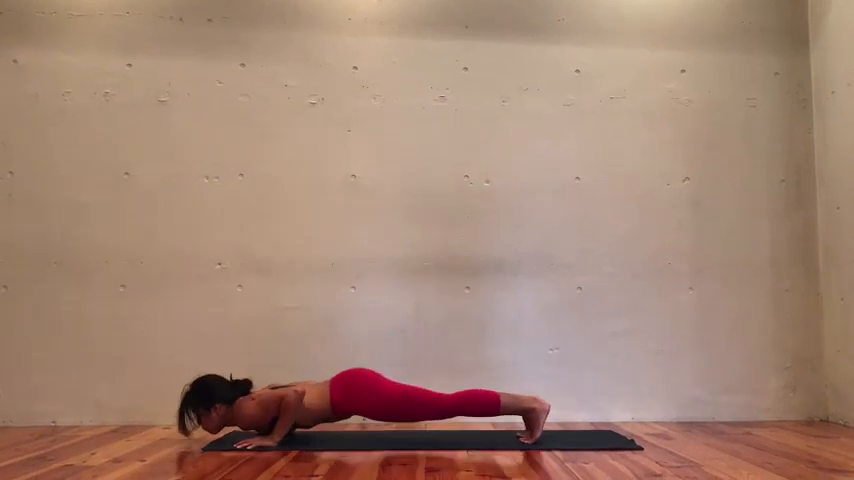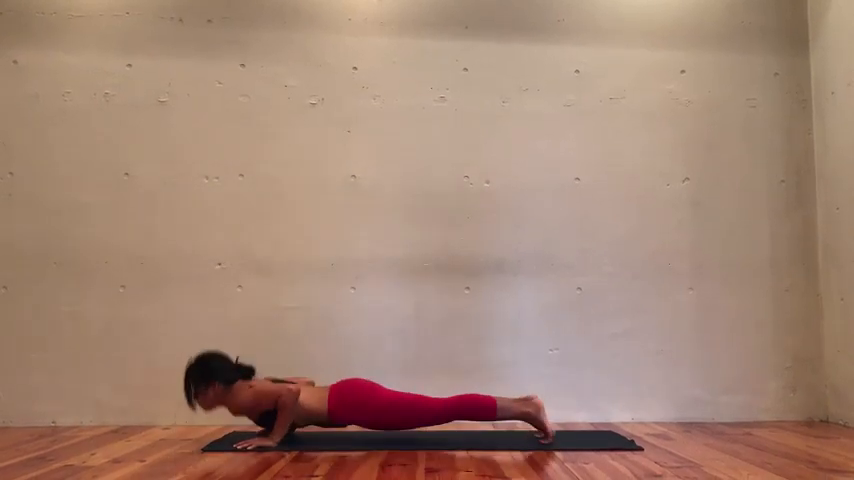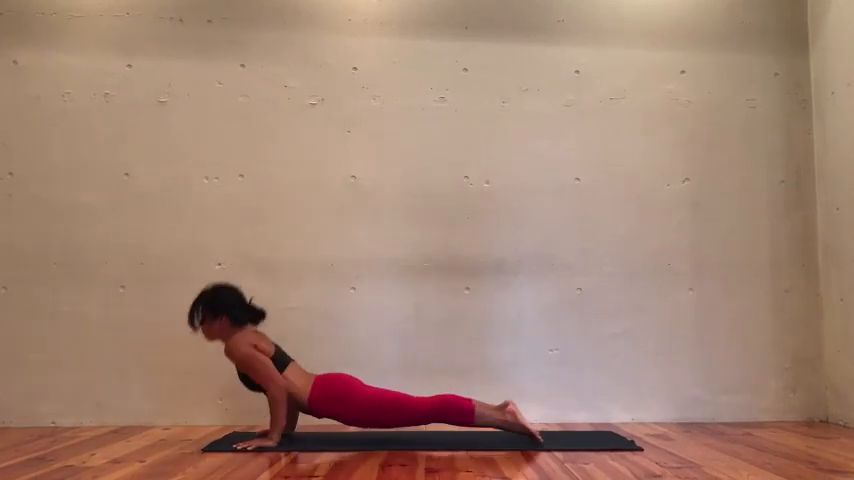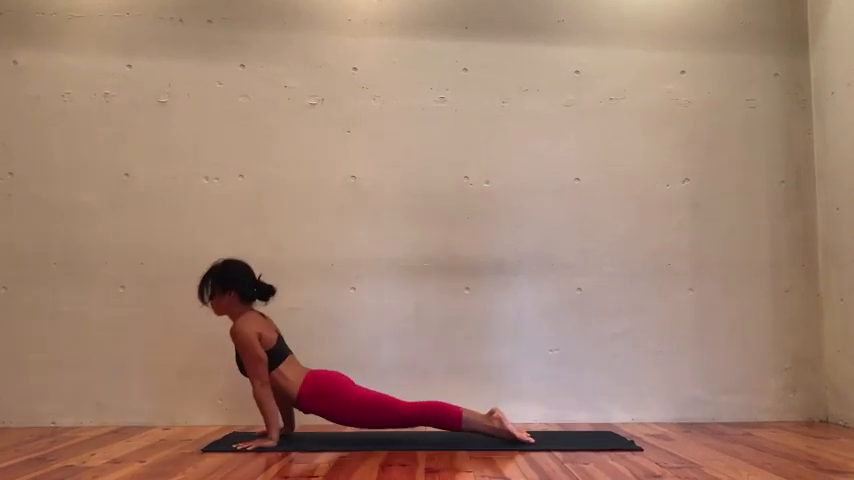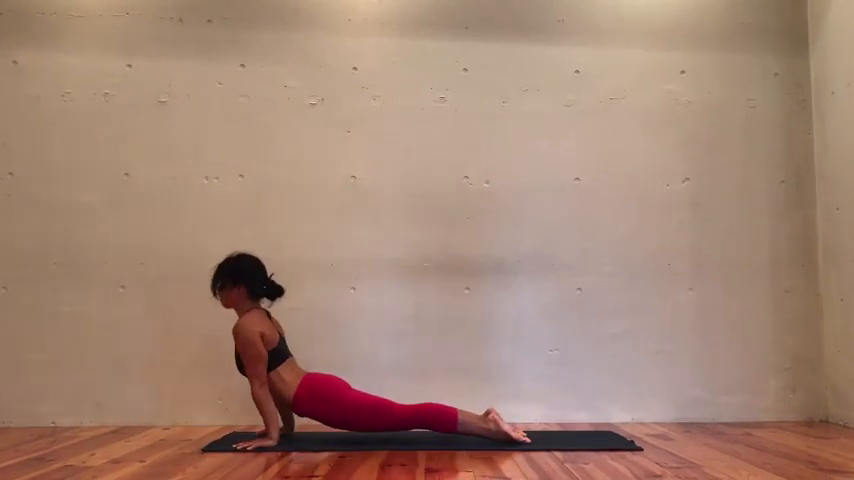
dt=0.2s
person 1, frame 1
left shoulder: (247, 413)
right shoulder: (250, 399)
left elbow: (294, 394)
left wrist: (273, 437)
right wrist: (281, 428)
left hip: (355, 393)
right hip: (351, 386)
left knee: (445, 405)
right knee: (443, 405)
left ankle: (528, 404)
right ankle: (526, 403)
person 1, frame 2
left shoulder: (240, 398)
right shoulder: (250, 385)
left elbow: (290, 392)
left wrist: (275, 435)
right wrist: (284, 426)
left hip: (353, 402)
right hip: (349, 394)
left knee: (443, 409)
right knee: (443, 409)
left ankle: (524, 408)
right ankle: (521, 405)
person 1, frame 3
left shoulder: (237, 346)
right shoulder: (252, 337)
left elbow: (278, 387)
left wrist: (275, 436)
right wrist: (286, 428)
left hip: (336, 397)
right hip: (337, 388)
left knee: (426, 409)
right knee: (426, 407)
left ankle: (503, 418)
right ankle: (501, 413)
person 1, frame 4
left shoulder: (242, 328)
right shoulder: (259, 320)
left elbow: (261, 385)
left wrist: (272, 434)
right wrist: (286, 426)
left hip: (326, 395)
right hip: (328, 385)
left knee: (412, 414)
right knee: (412, 412)
left ankle: (494, 426)
right ankle: (491, 418)
person 1, frame 5
left shoulder: (245, 326)
right shoulder: (264, 318)
left elbow: (259, 383)
left wrist: (271, 434)
right wrist: (285, 425)
left hip: (321, 398)
right hip: (324, 388)
left knee: (407, 417)
right knee: (409, 415)
left ankle: (489, 427)
right ankle: (485, 420)
